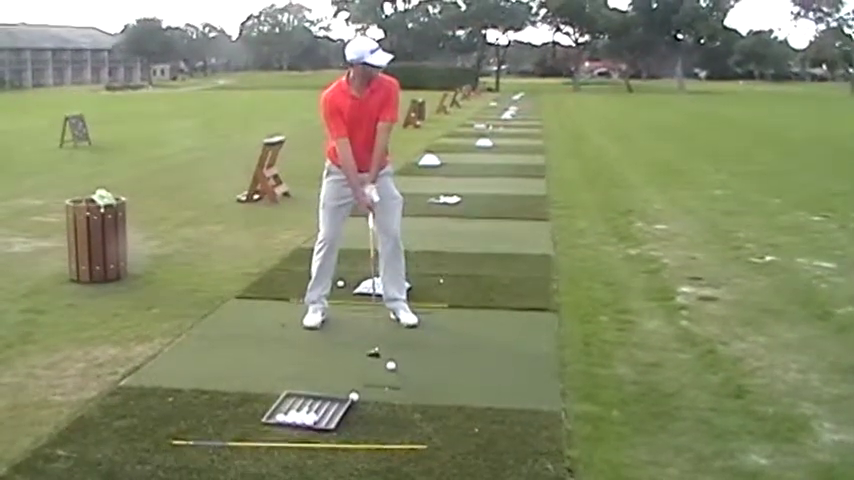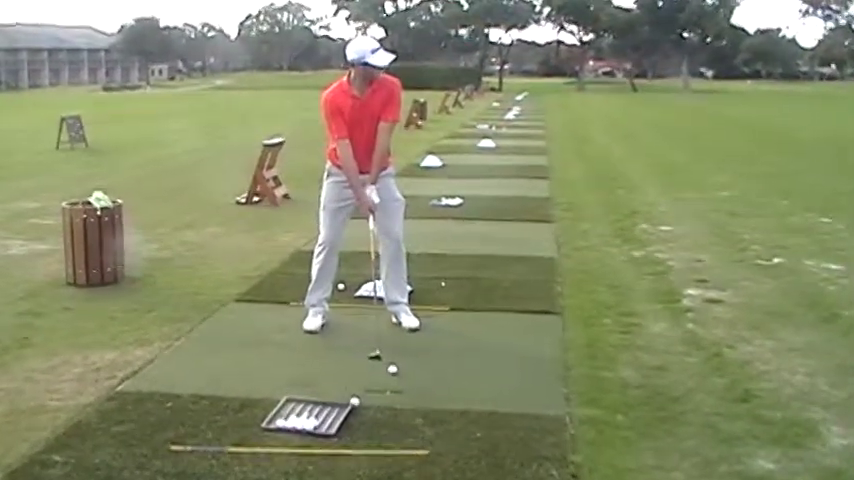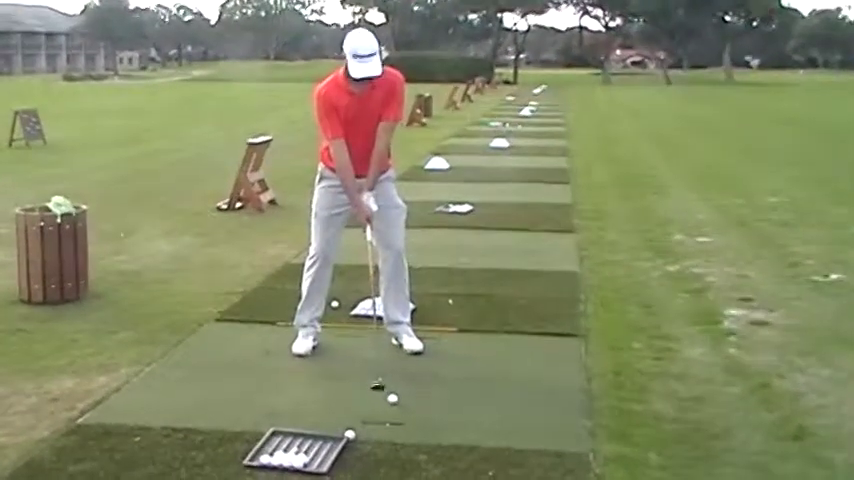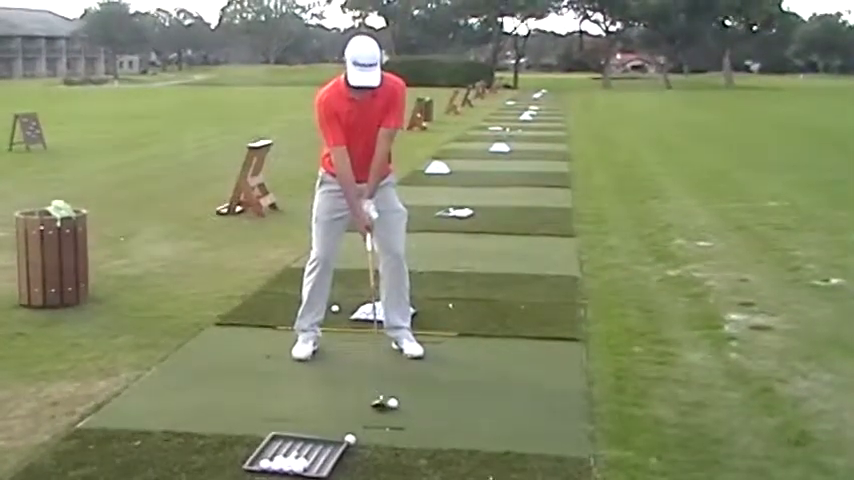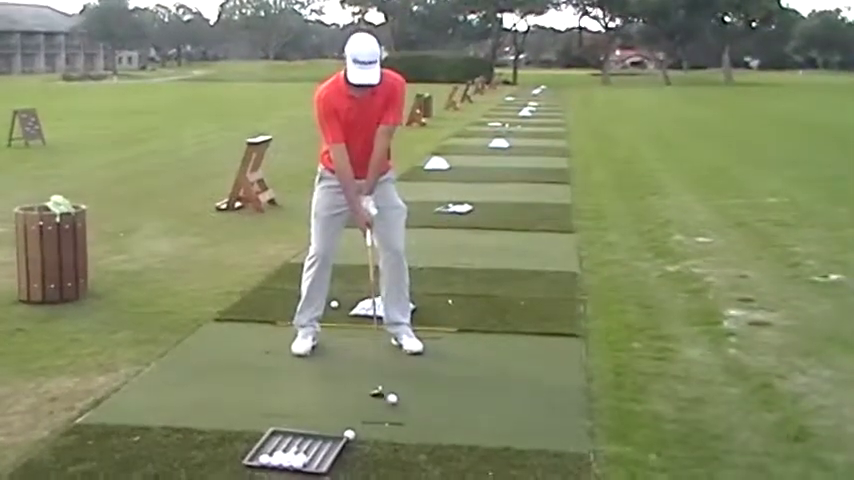
dt=0.5s
person 1, frame 1
left shoulder: (389, 87)
right shoulder: (331, 98)
left elbow: (382, 137)
right elbow: (343, 147)
left wrist: (371, 182)
right wrist: (358, 192)
left hip: (379, 172)
right hip: (340, 173)
left knee: (391, 236)
right knee: (327, 238)
left ankle: (397, 303)
right ankle: (316, 304)
person 1, frame 2
left shoulder: (391, 88)
right shoulder: (332, 98)
left elbow: (383, 138)
right elbow: (343, 148)
left wrist: (372, 183)
right wrist: (359, 193)
left hip: (380, 173)
right hip: (341, 174)
left knee: (393, 239)
right knee: (328, 240)
left ankle: (399, 306)
right ankle: (316, 308)
person 1, frame 3
left shoulder: (393, 82)
right shoulder: (326, 92)
left elbow: (383, 139)
right elbow: (338, 150)
left wrist: (369, 189)
right wrist: (356, 200)
left hip: (379, 177)
right hip: (334, 178)
left knee: (394, 250)
right knee: (320, 253)
left ankle: (400, 326)
right ankle: (307, 328)
person 1, frame 4
left shoulder: (395, 89)
right shoulder: (327, 98)
left elbow: (383, 146)
right elbow: (340, 157)
left wrist: (369, 197)
right wrist: (356, 209)
left hip: (380, 182)
right hip: (335, 182)
left knee: (395, 255)
right knee: (321, 257)
left ankle: (400, 331)
right ankle: (307, 332)
person 1, frame 5
left shoulder: (395, 86)
right shoulder: (327, 95)
left elbow: (382, 143)
right elbow: (338, 154)
left wrist: (367, 193)
right wrist: (355, 205)
left hip: (379, 178)
right hip: (334, 179)
left knee: (394, 250)
right knee: (320, 253)
left ankle: (400, 326)
right ankle: (306, 327)
